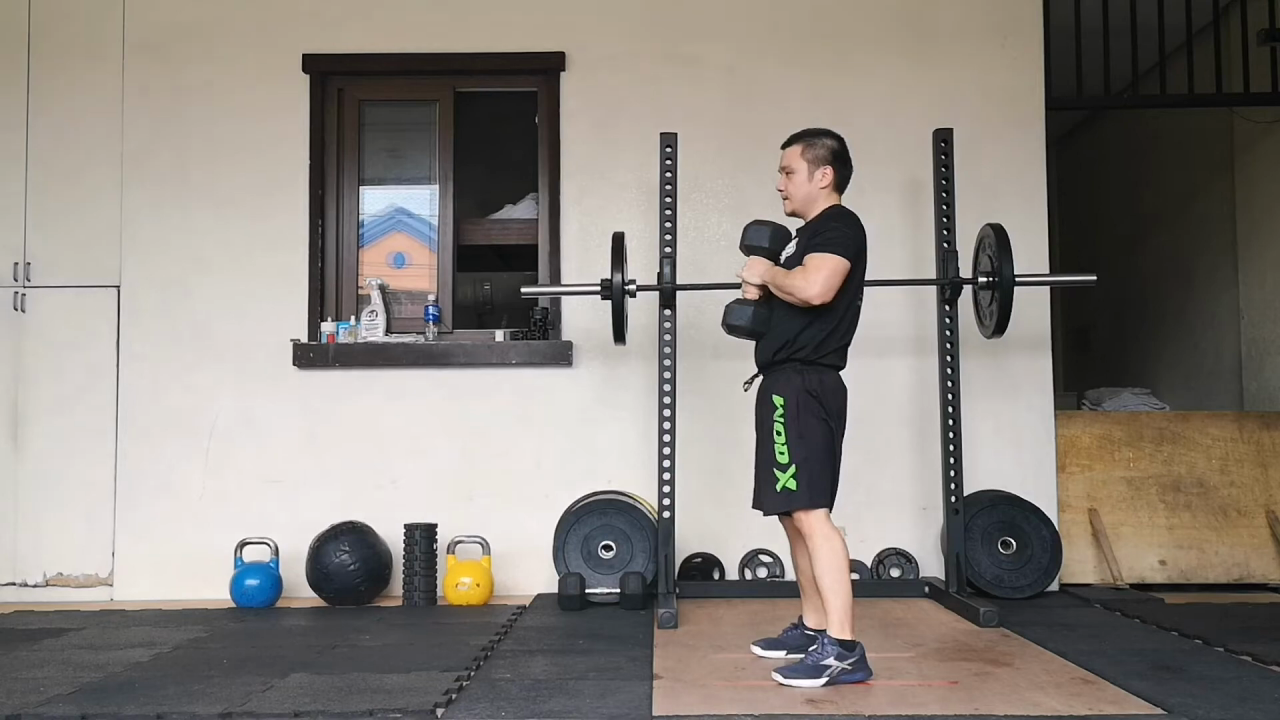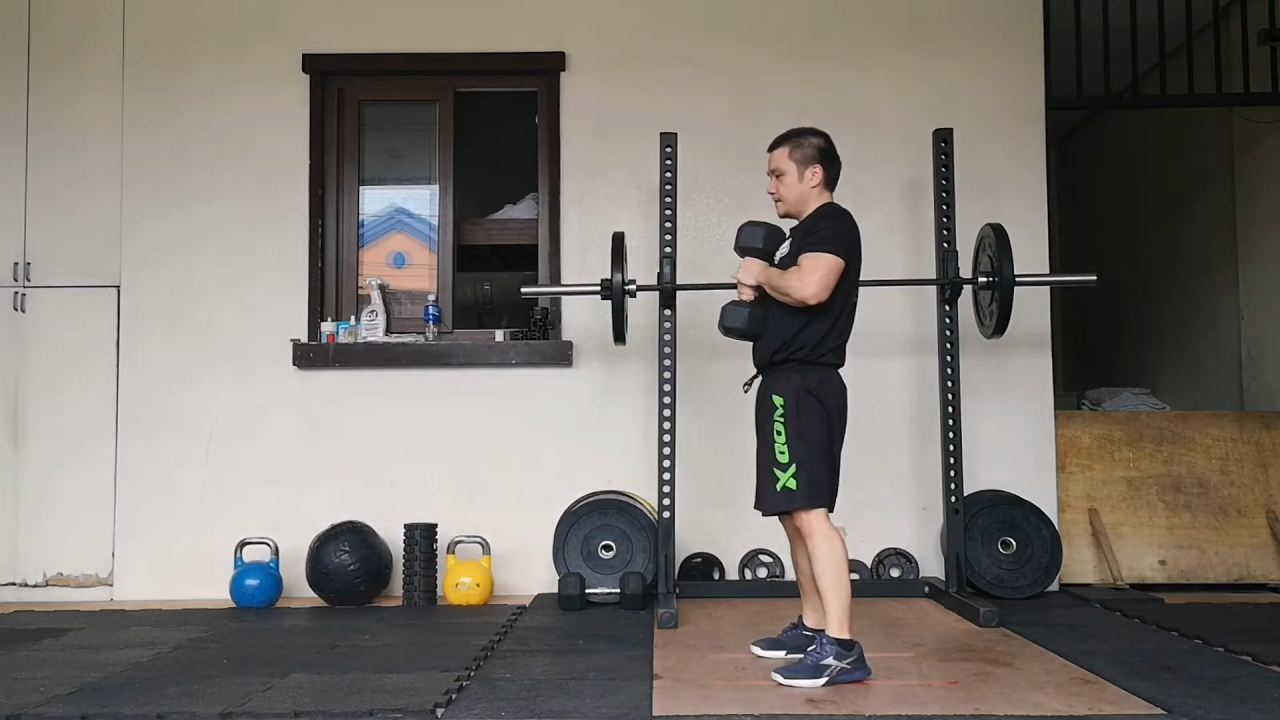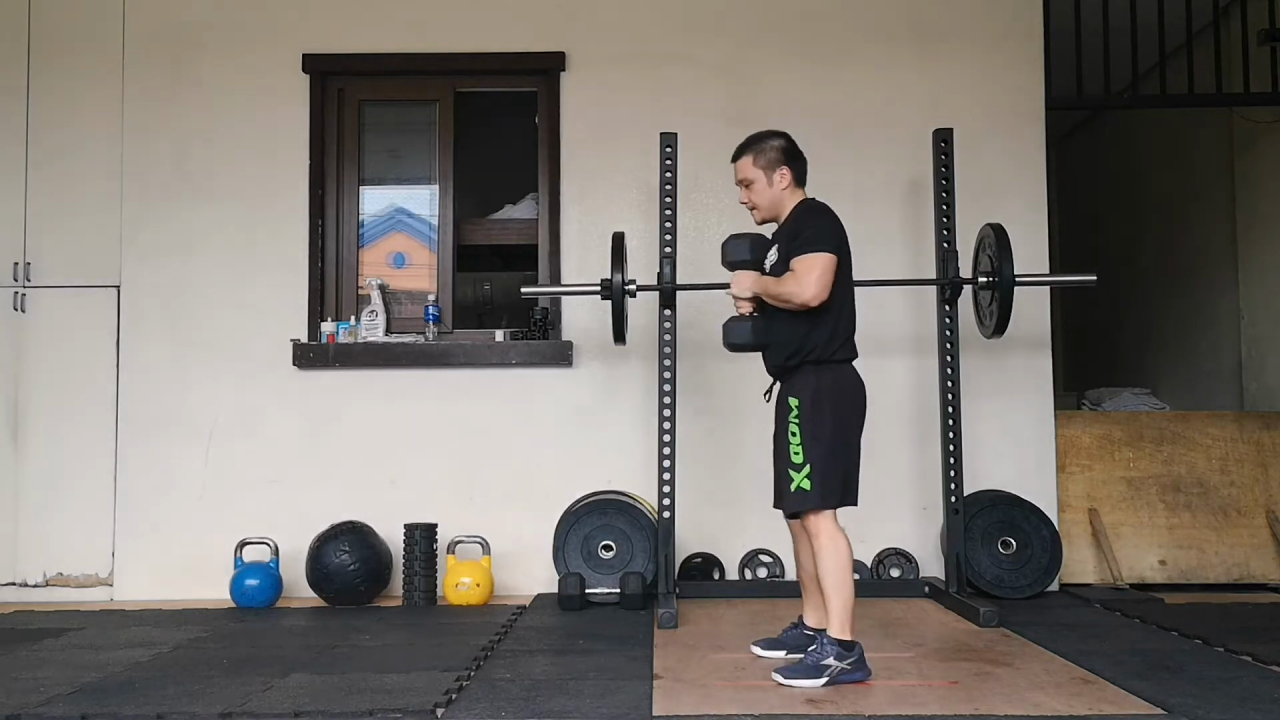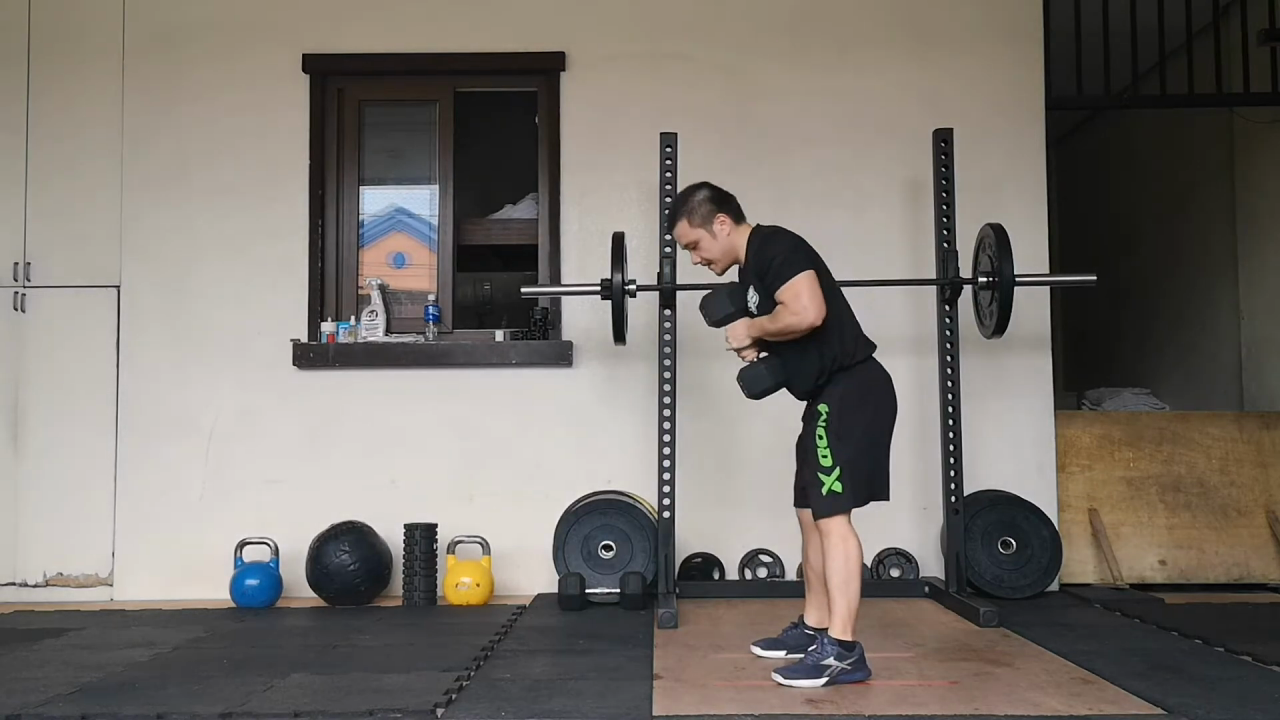
dt=0.5s
person 1, frame 1
left shoulder: (839, 225)
right shoulder: (808, 233)
left elbow: (814, 289)
left wrist: (765, 272)
right wrist: (760, 288)
left hip: (804, 385)
right hip: (784, 385)
left knee: (809, 513)
right knee: (794, 513)
left ankle: (843, 649)
right ankle: (813, 627)
person 1, frame 2
left shoulder: (832, 223)
right shoulder: (803, 233)
left elbow: (810, 289)
left wrist: (760, 272)
right wrist: (756, 287)
left hip: (804, 385)
right hip: (784, 385)
left knee: (809, 513)
right knee: (793, 514)
left ankle: (842, 648)
right ankle: (813, 628)
person 1, frame 3
left shoulder: (814, 219)
right shoulder: (787, 232)
left elbow: (809, 290)
left wrist: (755, 282)
right wrist: (752, 298)
left hip: (820, 386)
right hip: (800, 388)
left knee: (817, 514)
right knee: (801, 515)
left ankle: (842, 649)
right ankle: (813, 627)
person 1, frame 4
left shoulder: (773, 246)
right shoulder: (751, 268)
left elbow: (808, 313)
left wrist: (751, 329)
right wrist: (752, 343)
left hip: (852, 393)
right hip: (830, 398)
left knee: (832, 516)
right knee: (812, 514)
left ankle: (843, 650)
right ankle: (814, 629)
